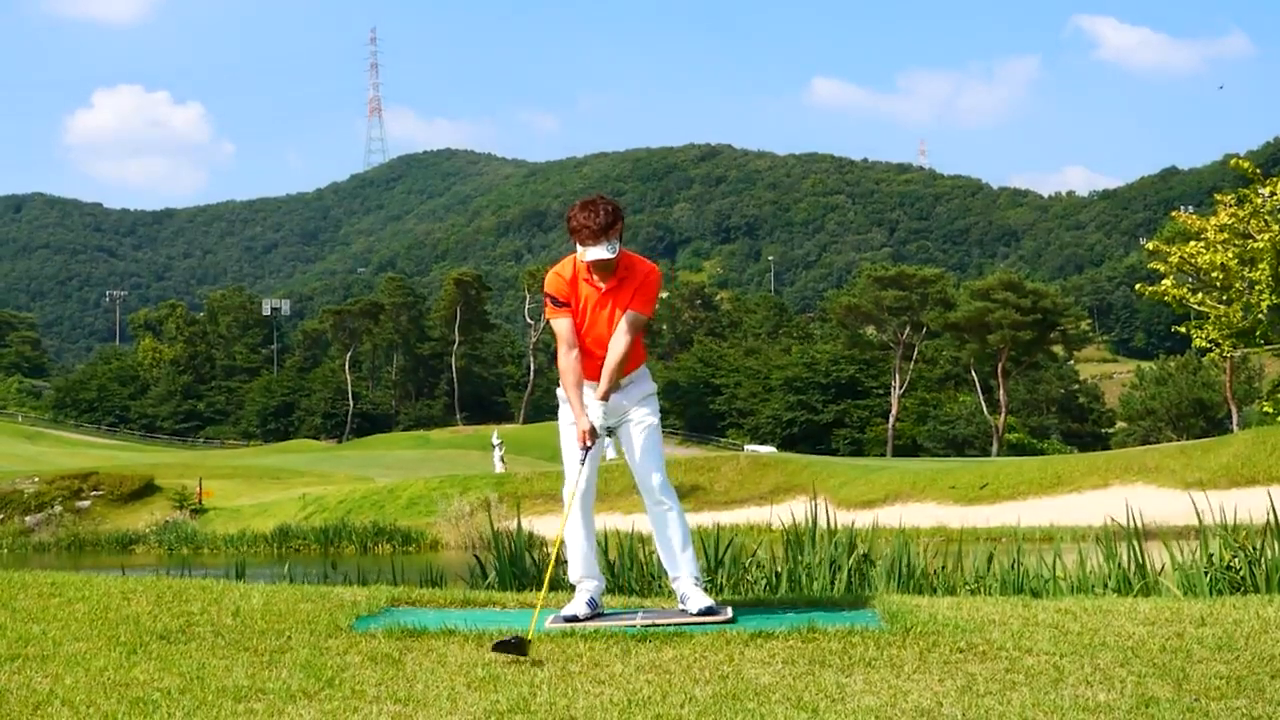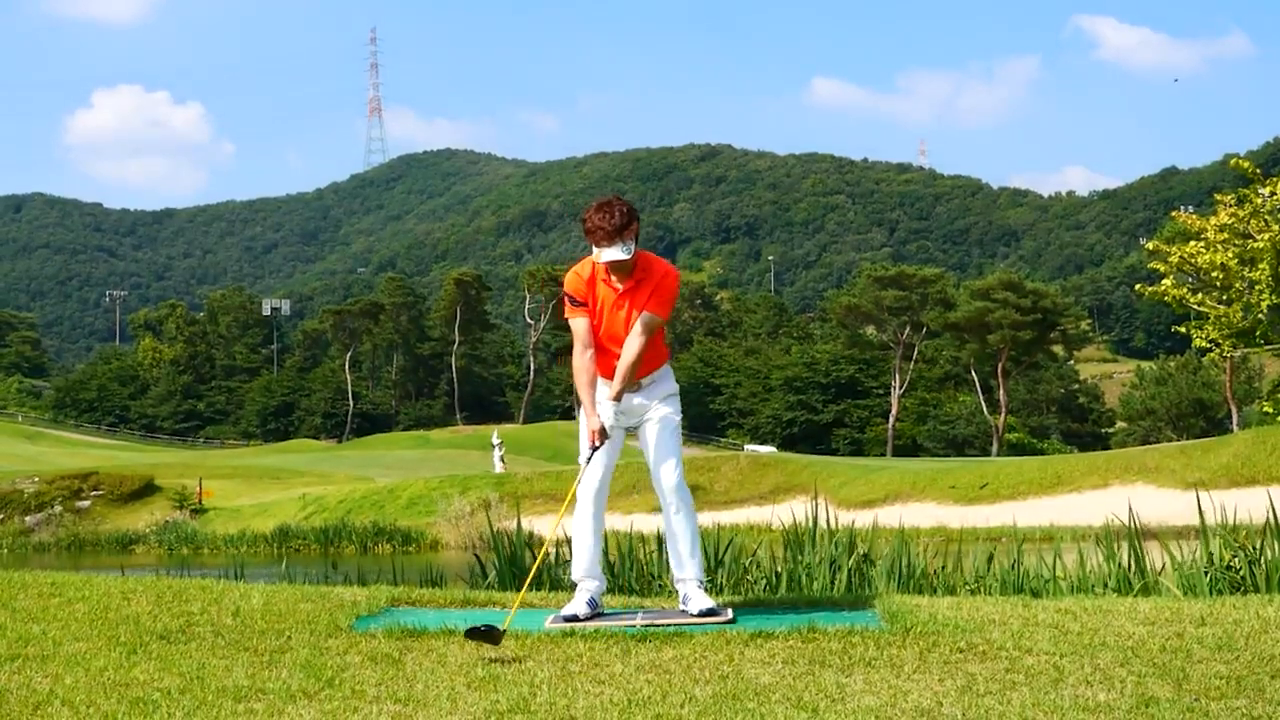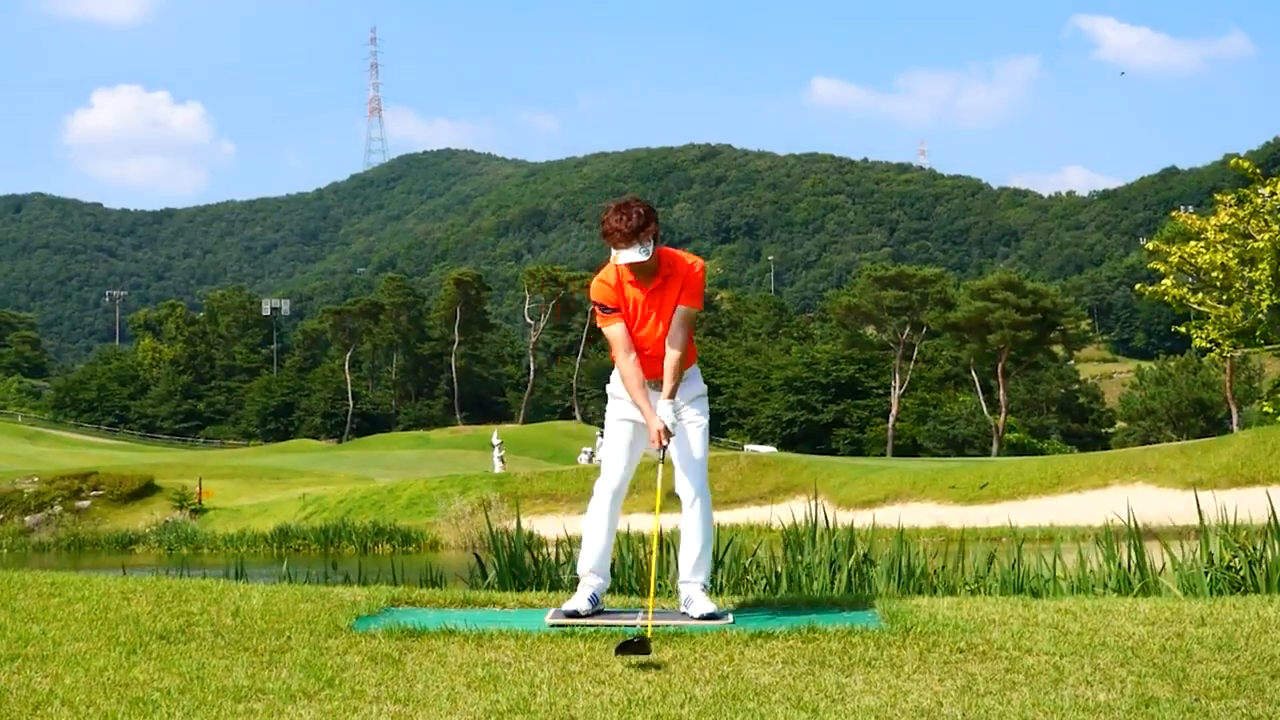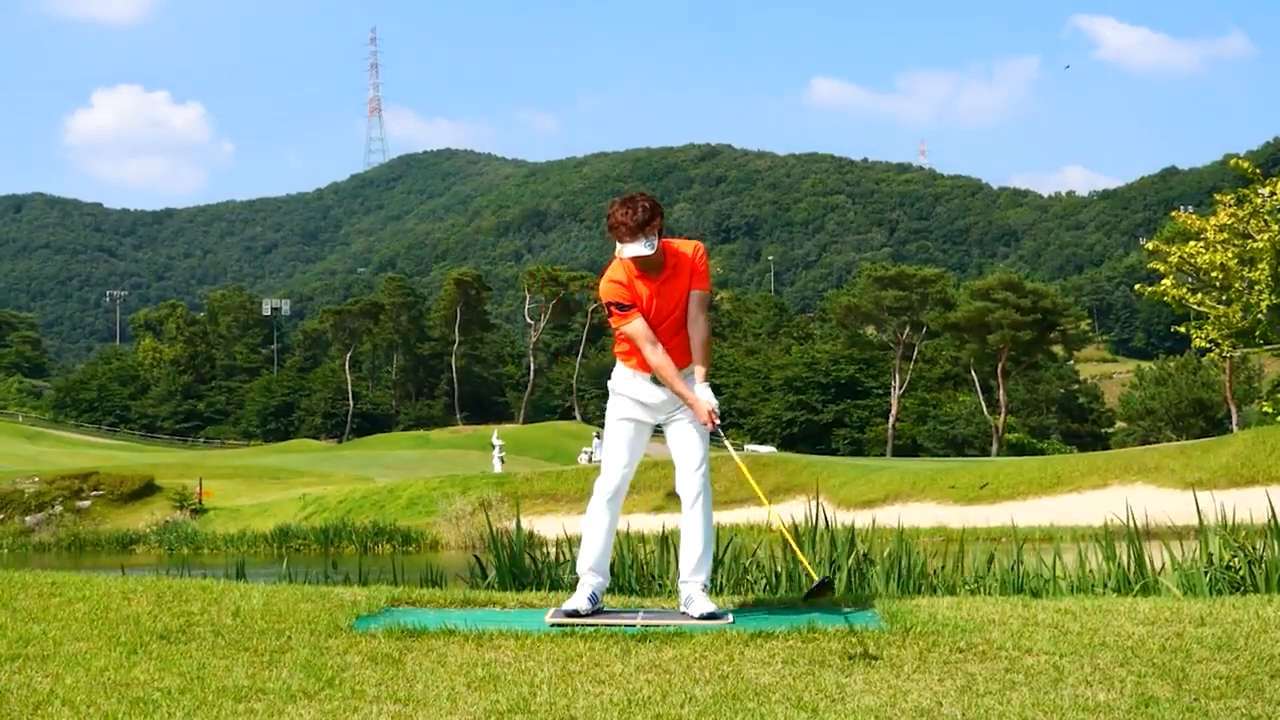
dt=0.3s
person 1, frame 1
left shoulder: (646, 274)
right shoulder: (560, 278)
left elbow: (623, 339)
right elbow: (568, 350)
left wrist: (603, 400)
right wrist: (580, 413)
left hip: (632, 386)
right hip: (579, 389)
left knee: (656, 485)
right knee: (577, 491)
left ankle: (687, 584)
right ankle: (587, 588)
person 1, frame 2
left shoulder: (663, 275)
right shoulder: (578, 279)
left elbow: (638, 341)
right elbow: (584, 349)
left wrist: (615, 402)
right wrist: (591, 413)
left hip: (654, 386)
right hip: (599, 388)
left knee: (671, 484)
right knee: (590, 488)
left ankle: (689, 586)
right ankle: (588, 588)
person 1, frame 3
left shoulder: (690, 269)
right shoulder: (605, 284)
left elbow: (677, 337)
right elbow: (625, 354)
left wrist: (668, 402)
right wrist: (648, 417)
left hip: (683, 386)
right hip: (629, 389)
left knee: (694, 486)
right knee: (610, 486)
left ankle: (693, 588)
right ankle: (592, 585)
person 1, frame 4
left shoulder: (693, 254)
right shoulder: (614, 282)
left elbow: (697, 320)
right elbow: (650, 348)
left wrist: (702, 384)
right wrist: (692, 401)
left hip: (687, 382)
right hip: (632, 385)
left knee: (695, 483)
right knee: (610, 483)
left ankle: (694, 588)
right ankle: (591, 583)
